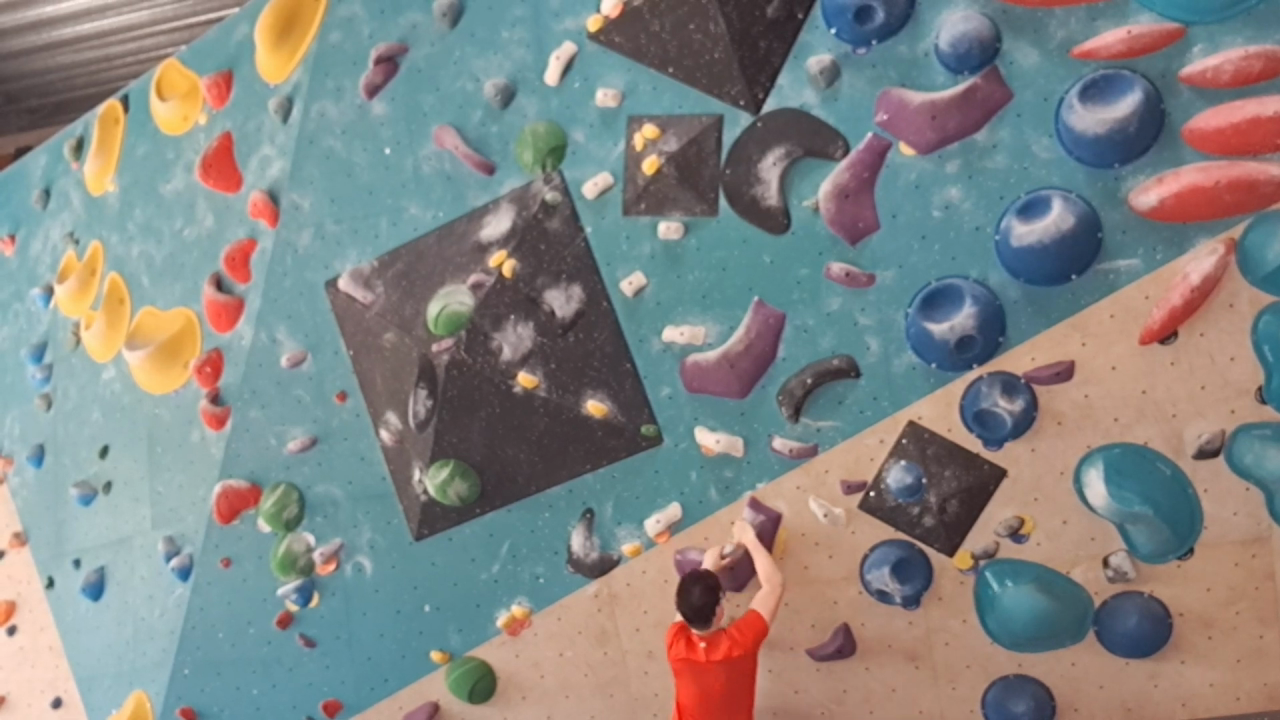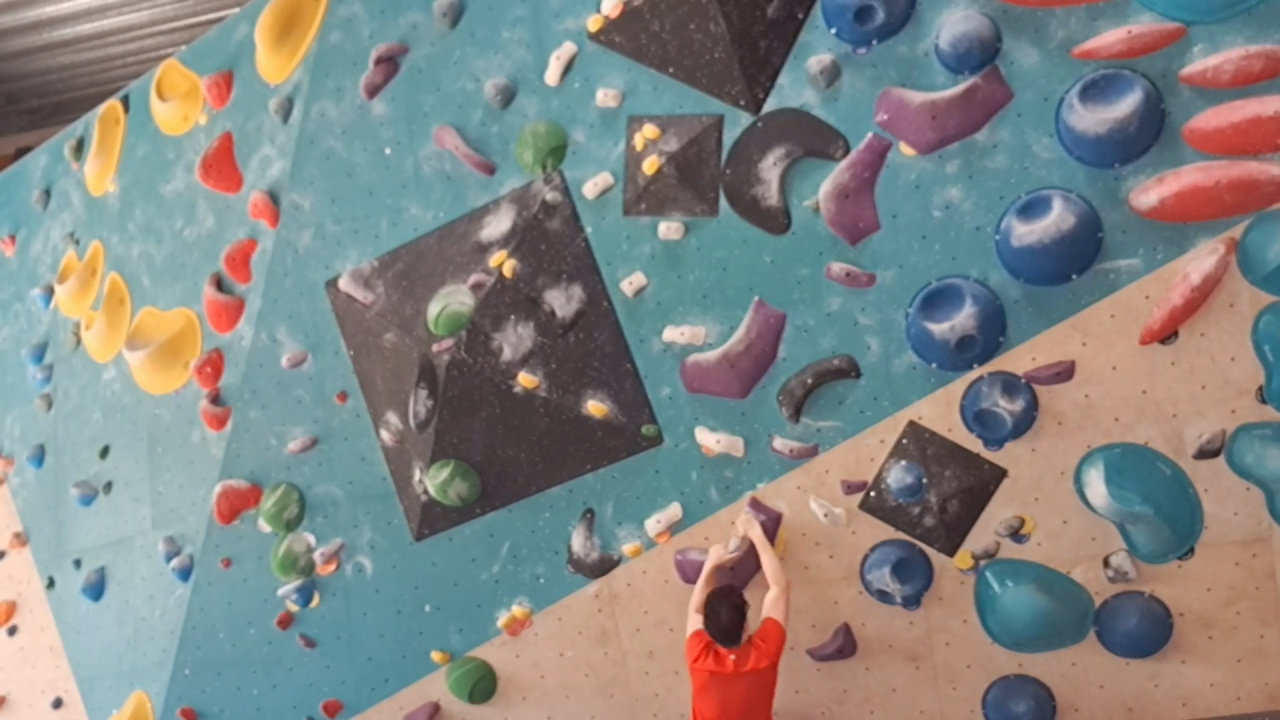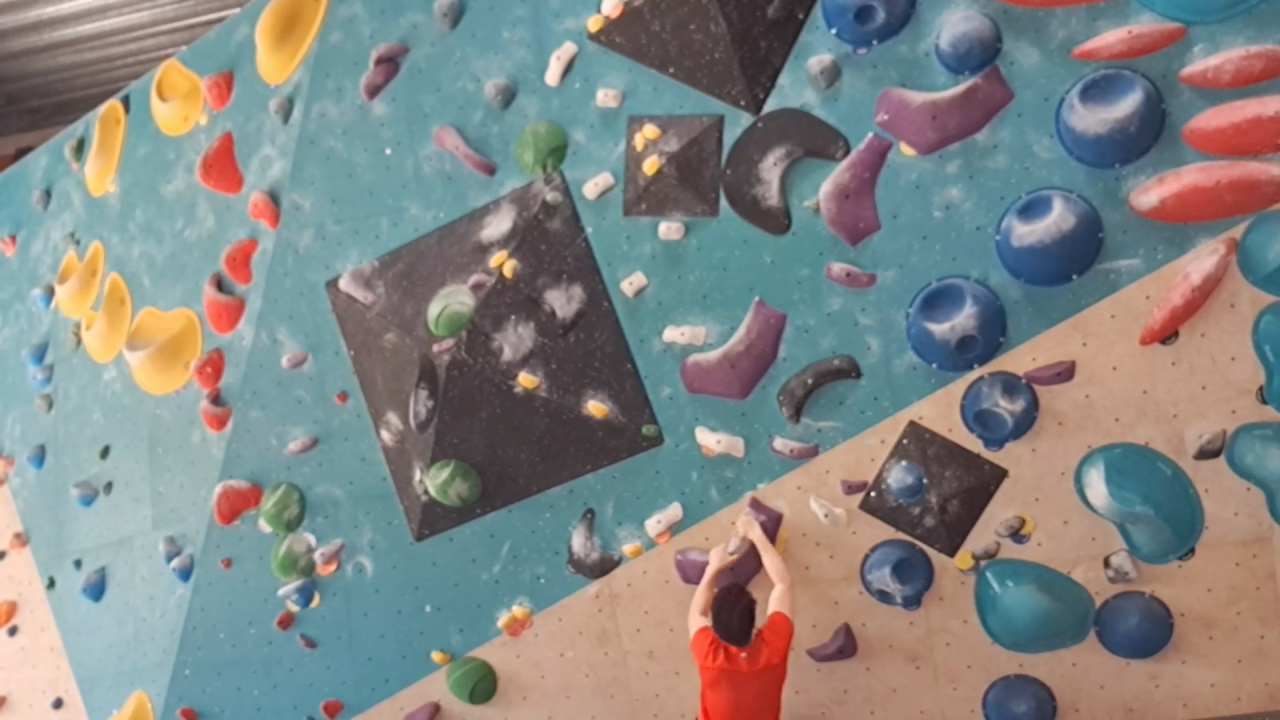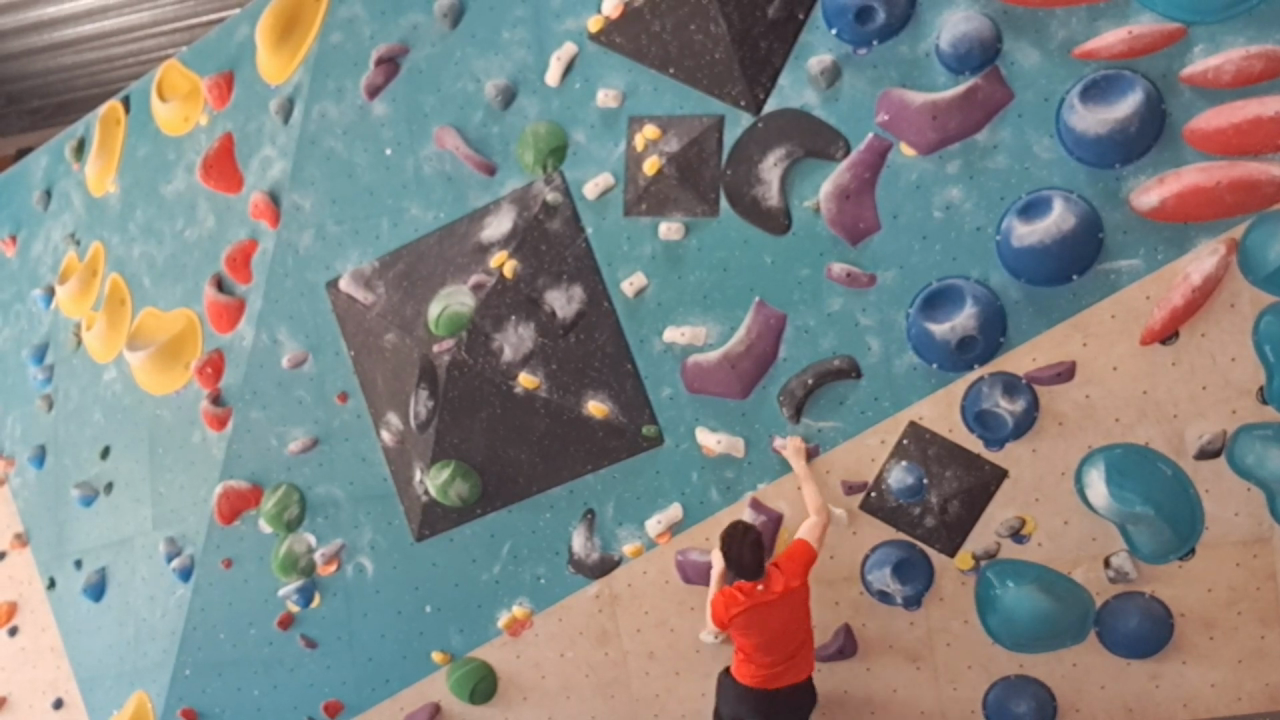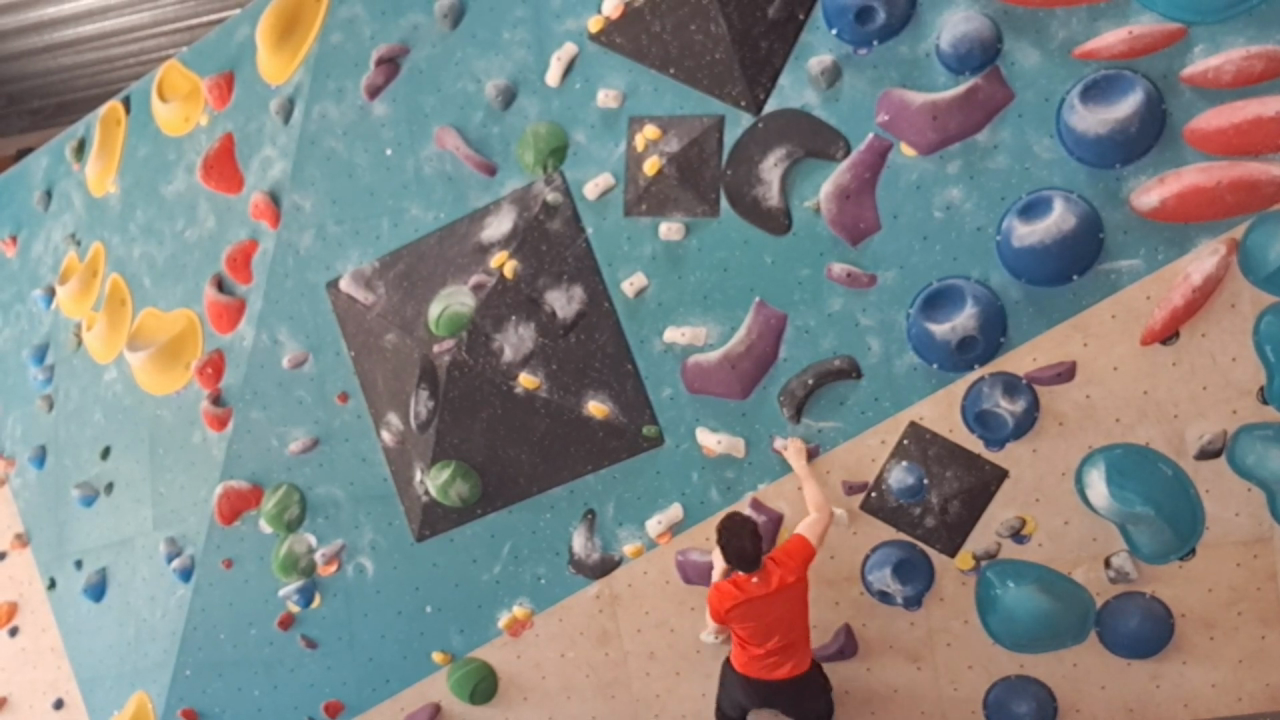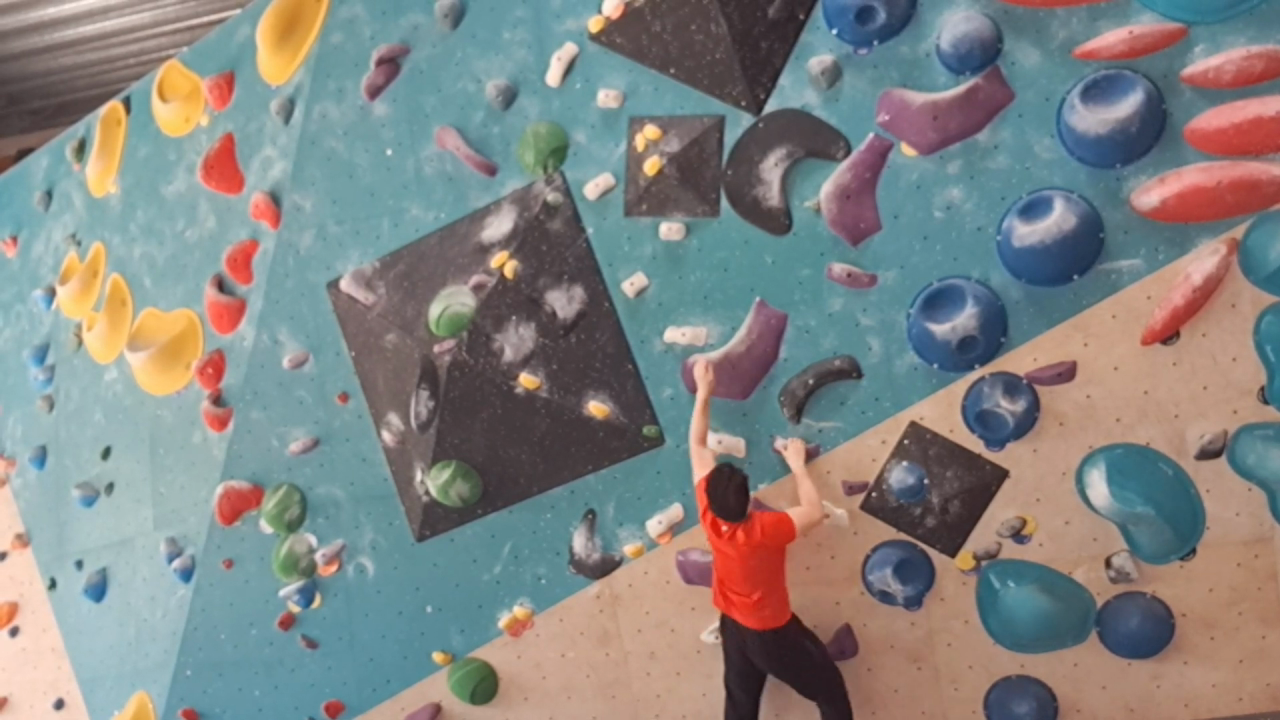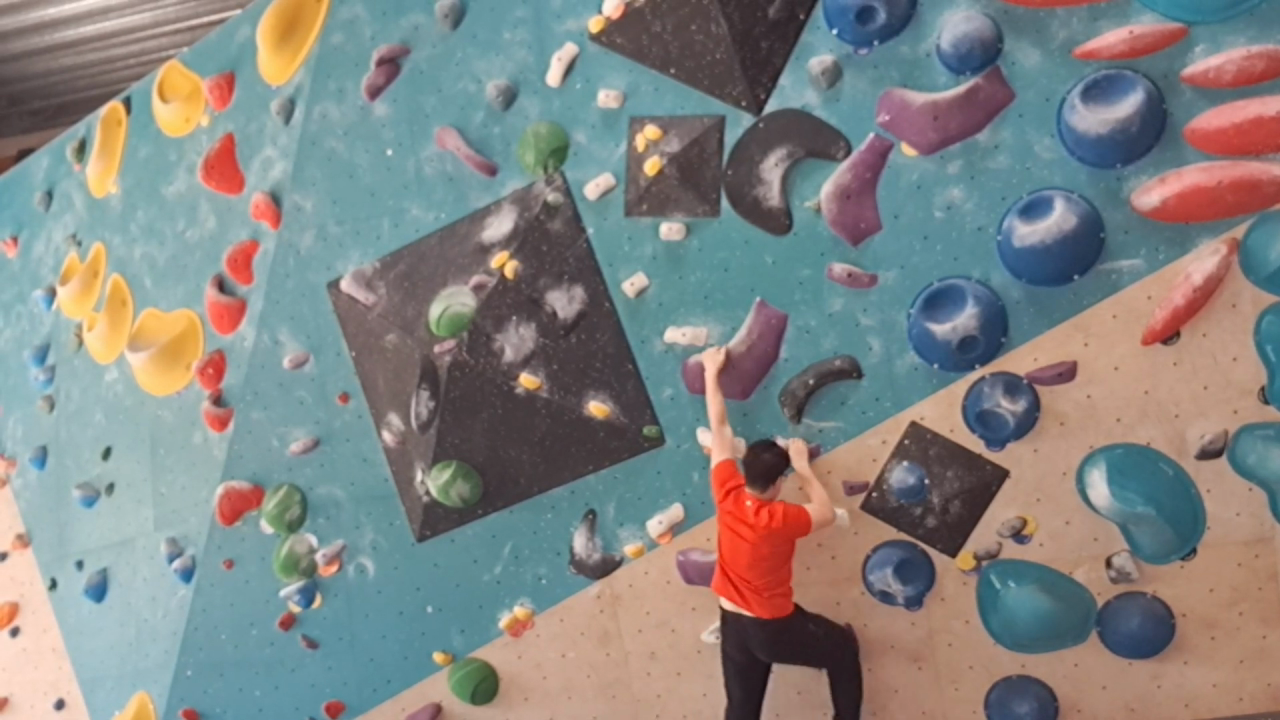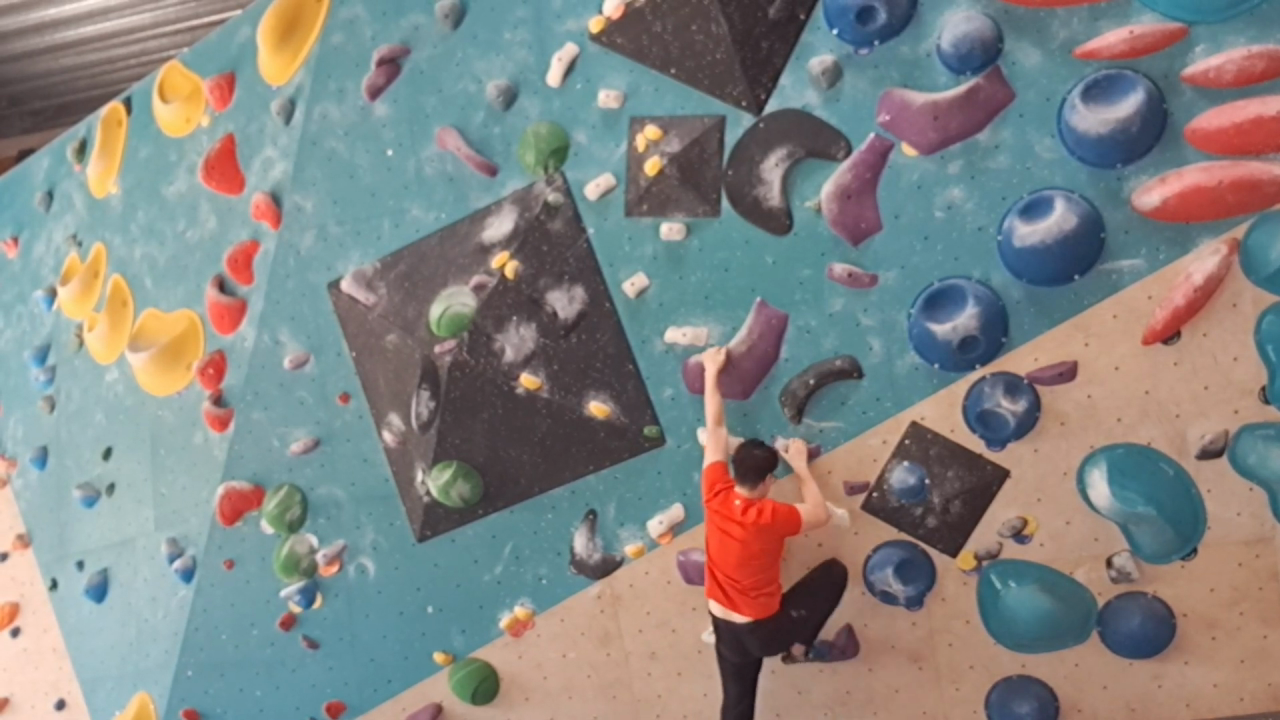
dt=0.4s
person 1, frame 1
left shoulder: (676, 646)
right shoulder: (741, 644)
left elbow: (688, 609)
right elbow: (774, 584)
left wrist: (705, 568)
right wrist: (750, 540)
person 1, frame 2
left shoulder: (700, 660)
right shoulder: (765, 655)
left elbow: (695, 610)
right elbow: (779, 586)
left wrist: (711, 564)
right wrist: (756, 534)
person 1, frame 3
left shoulder: (710, 655)
right shoulder: (775, 648)
left elbow: (696, 614)
right elbow: (782, 583)
left wrist: (714, 568)
right wrist: (757, 535)
person 1, frame 4
left shoulder: (726, 601)
right shoulder: (793, 572)
left elbow: (714, 626)
right elbow: (820, 515)
left wrist: (717, 572)
right wrist: (799, 463)
left hip: (745, 692)
right hip: (794, 692)
person 1, frame 5
left shoulder: (723, 594)
right shoulder: (789, 564)
left elbow: (715, 630)
right elbow: (822, 514)
left wrist: (718, 573)
right wrist: (800, 464)
left hip: (744, 680)
right hip: (797, 681)
person 1, frame 6
left shoulder: (710, 514)
right shoulder: (767, 530)
left elbow: (698, 447)
right elbow: (814, 513)
left wrist: (703, 392)
right wrist: (798, 465)
left hip: (734, 629)
right hip: (774, 634)
right knee: (829, 691)
person 1, frame 7
left shoulder: (726, 495)
right shoulder: (782, 518)
left elbow: (719, 429)
right elbow: (827, 514)
left wrist: (711, 372)
right wrist: (803, 467)
left hip: (734, 627)
right hip: (776, 629)
right knee: (843, 645)
person 1, frame 8
left shoulder: (714, 496)
right shoulder: (771, 517)
left elbow: (715, 428)
right elbow: (820, 514)
left wrist: (711, 372)
right wrist: (800, 467)
left hip: (727, 629)
right hip: (769, 628)
right knee: (834, 571)
right ankle: (800, 647)
